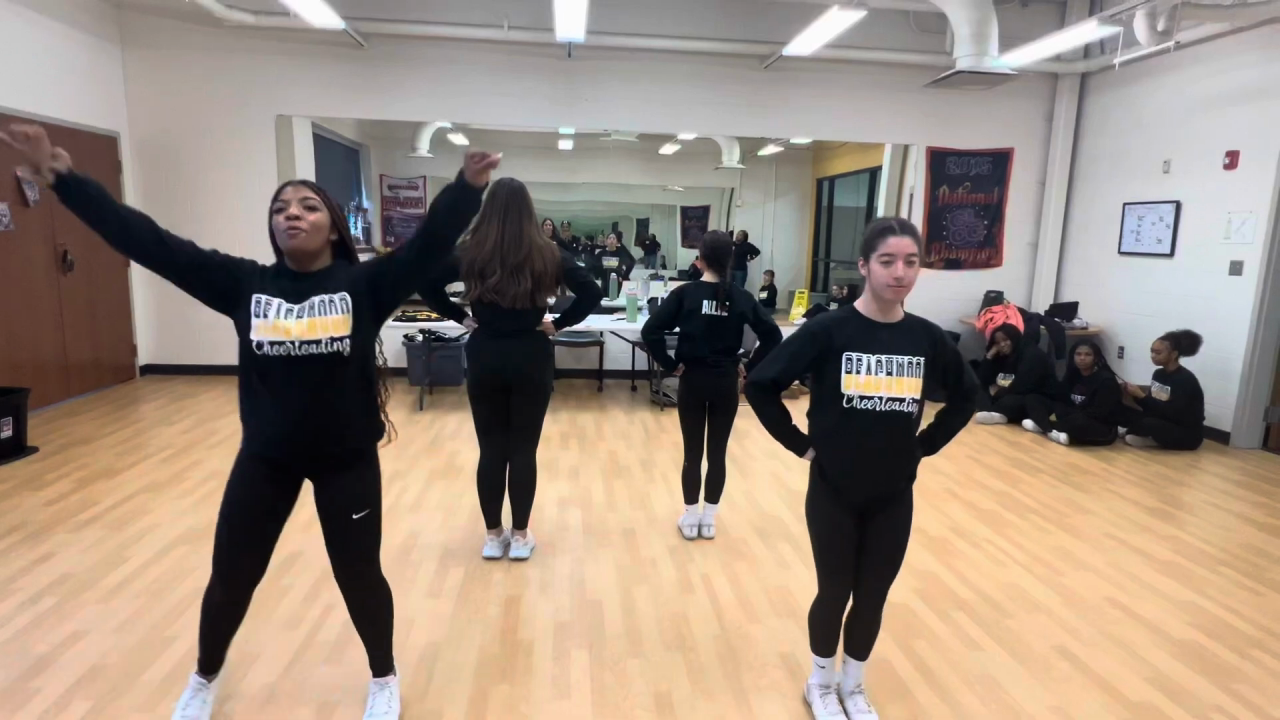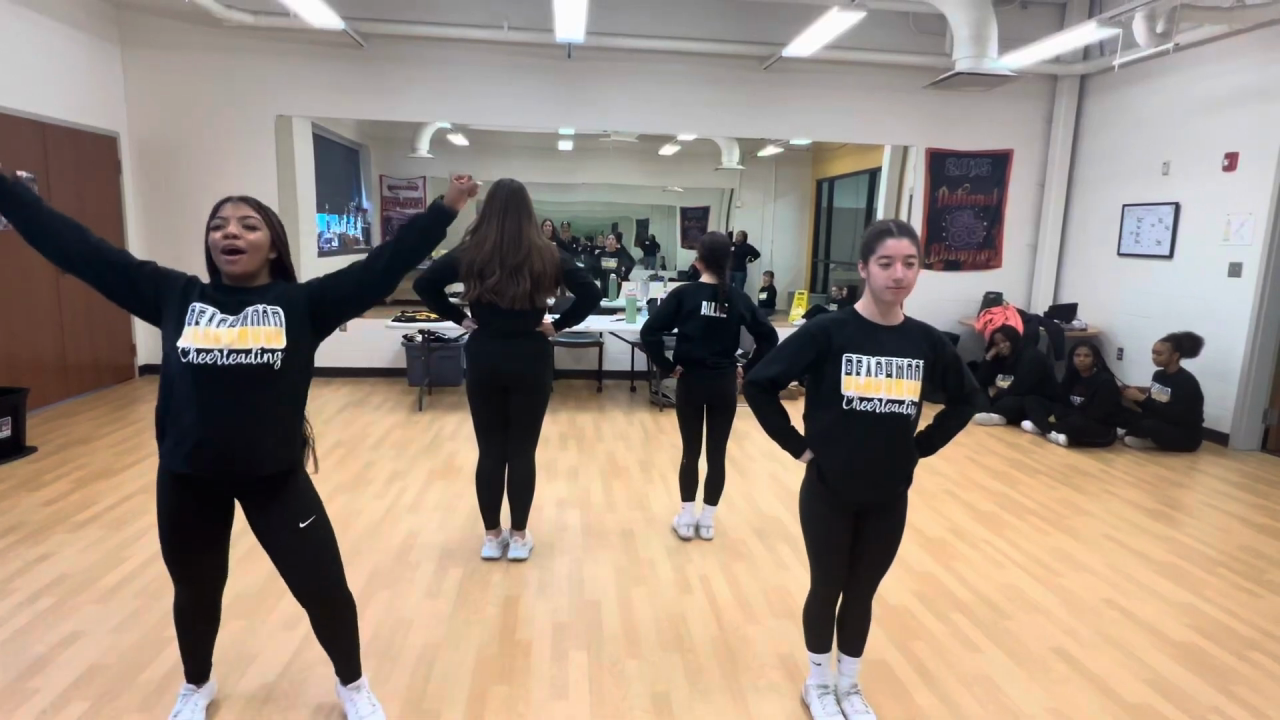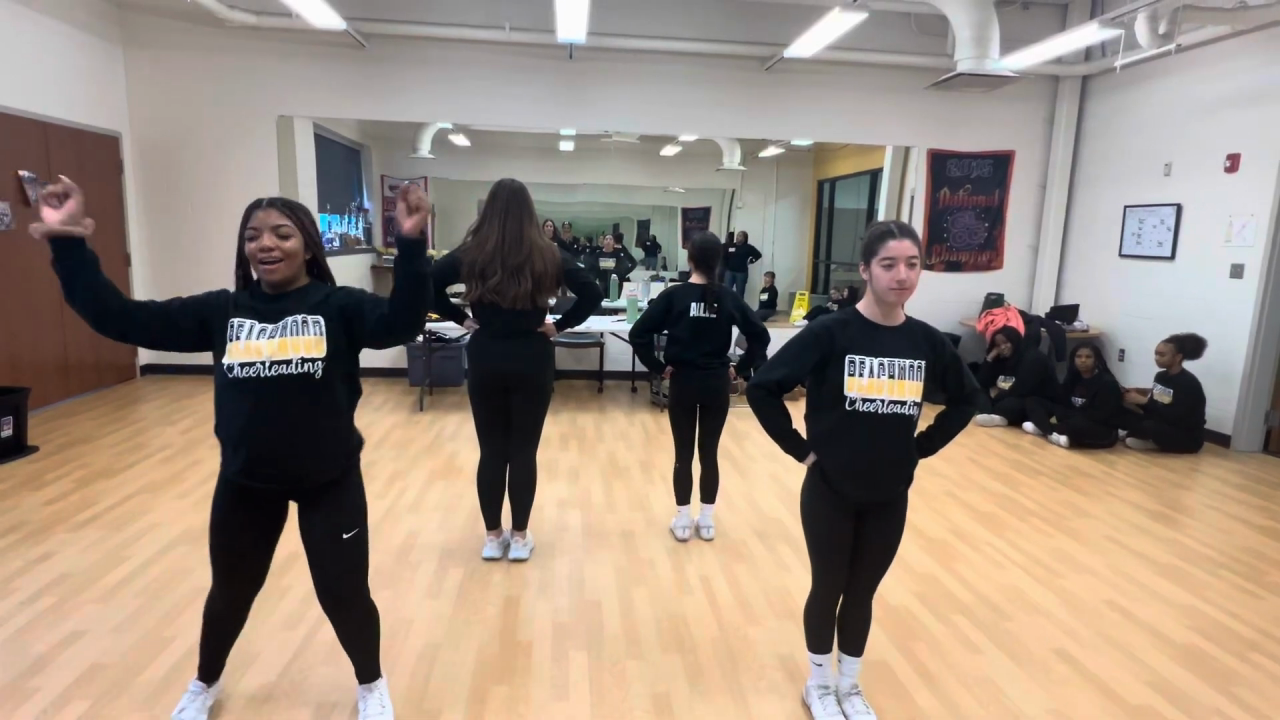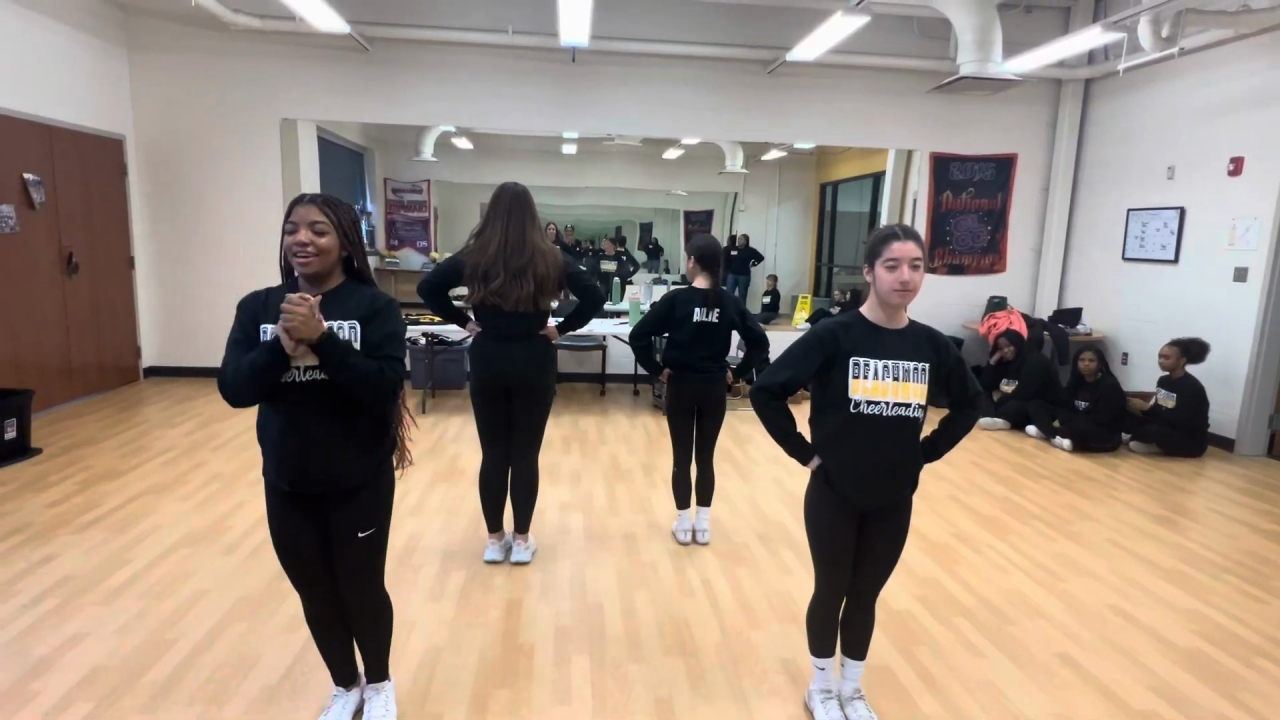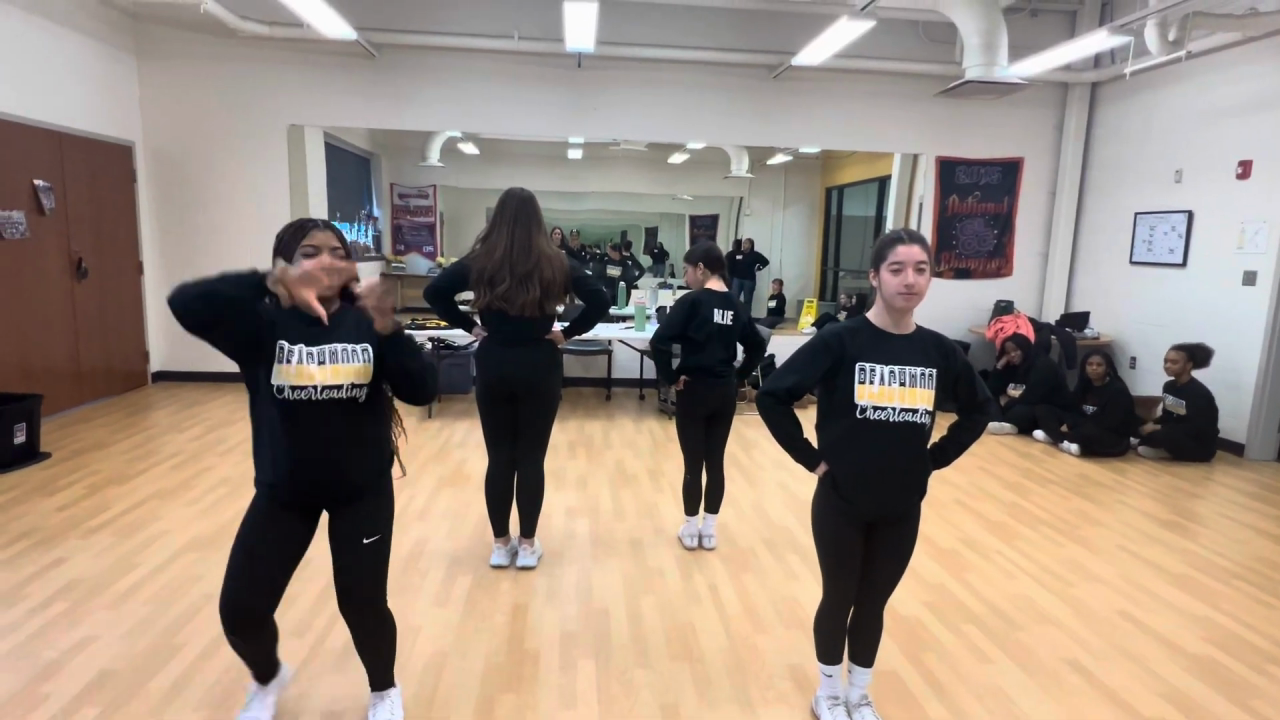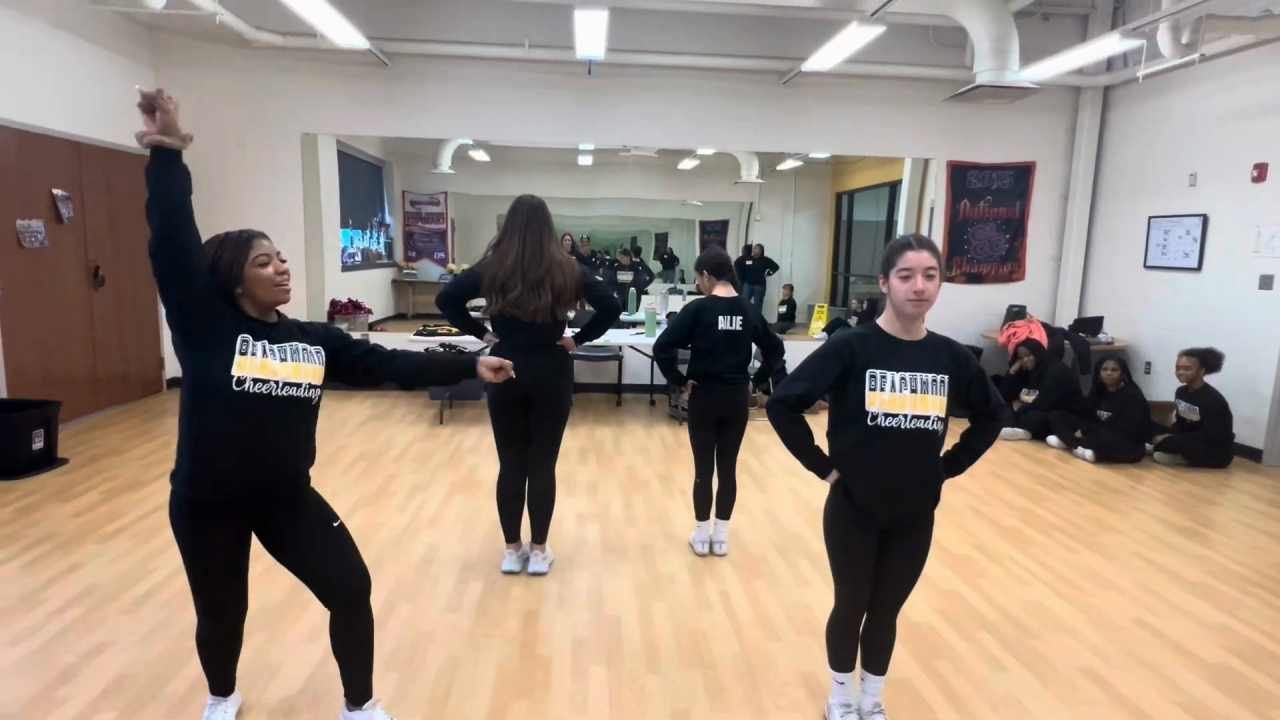
dt=0.4s
person 1, frame 1
left shoulder: (365, 284)
right shoulder: (243, 283)
left elbow: (428, 243)
right elbow: (161, 247)
left wrist: (467, 186)
right wrist: (64, 181)
left hip: (347, 460)
right hip: (265, 457)
left knee: (360, 574)
right knee: (231, 576)
person 1, frame 2
left shoulder: (302, 304)
right shoulder: (175, 296)
left elbow: (382, 268)
right elbow: (80, 250)
left wrist: (443, 210)
left hip: (277, 478)
right hip: (189, 479)
left knee: (325, 590)
right knee: (196, 592)
person 1, frame 3
left shoulder: (340, 307)
right shoulder: (220, 311)
left elbow: (402, 322)
right elbow: (122, 319)
left wrist: (412, 243)
right wrist: (67, 243)
left hip: (330, 481)
right hip: (246, 481)
left knee: (346, 596)
right knee: (231, 592)
person 1, frame 4
left shoulder: (375, 307)
right shoulder: (257, 308)
left elbow: (384, 388)
right elbow: (234, 389)
left wrist: (320, 338)
right wrist: (282, 346)
left hip: (360, 480)
right hip: (287, 482)
left knee: (361, 589)
right knee: (315, 593)
person 1, frame 5
left shoulder: (371, 324)
right shoulder: (258, 323)
left elbow: (421, 390)
right elbow: (185, 303)
left wrist: (388, 331)
right wrist: (271, 284)
left hip: (361, 491)
right hip: (282, 492)
left knee: (362, 603)
right knee: (239, 606)
person 1, frame 6
left shoulder: (317, 341)
right shoulder: (207, 327)
left elbow: (393, 365)
right elbow: (174, 244)
left wrist: (470, 365)
right wrist: (167, 153)
left hip: (289, 499)
right hip: (207, 502)
left knee: (351, 592)
right knee: (220, 615)
person 2, frame 1
left shoulder: (928, 337)
right shoulder: (828, 330)
left elbow: (965, 397)
right elbow: (759, 385)
left wrist: (924, 445)
right wrist: (801, 444)
left hip: (893, 495)
right hip: (833, 490)
left knee: (873, 597)
right knee: (834, 591)
person 2, frame 2
left shoulder: (927, 341)
right shoulder: (827, 331)
left elbow: (966, 399)
right elbow: (758, 384)
left wrist: (922, 446)
right wrist: (797, 444)
left hip: (889, 496)
right hip: (828, 492)
left knee: (862, 593)
right knee: (826, 588)
person 2, frame 3
left shoulder: (928, 341)
right shoulder: (830, 332)
left elbow: (966, 399)
right elbow: (762, 388)
left wrist: (922, 447)
right wrist: (801, 448)
left hip: (889, 496)
right hip: (830, 491)
left knee: (863, 592)
right knee: (828, 588)
person 2, frame 4
left shoulder: (931, 344)
right shoulder: (834, 335)
left elbow: (969, 403)
right elbow: (765, 391)
left wrist: (928, 452)
right wrist: (805, 451)
left hip: (894, 500)
right hip: (834, 495)
left knee: (866, 596)
right knee: (830, 592)
person 2, frame 5
left shoulder: (939, 350)
right shoulder: (840, 340)
left elbow: (979, 409)
right elbow: (771, 396)
left wrist: (936, 458)
right wrist: (811, 457)
left hip: (902, 507)
right hip: (841, 503)
left knee: (873, 603)
right knee: (838, 599)
person 2, frame 6
left shoulder: (951, 356)
right shoulder: (850, 347)
left elbow: (992, 416)
right elbow: (782, 403)
left wrist: (948, 466)
right wrist: (823, 465)
left hip: (915, 515)
right hip: (853, 510)
left knee: (886, 611)
right knee: (851, 606)
person 3, frame 1
left shoulder: (470, 253)
right shoulder: (546, 256)
left elbow: (425, 283)
right elbow: (592, 292)
left wrist: (460, 316)
right wrist: (559, 323)
left hip: (484, 359)
right hip: (530, 360)
left knee: (490, 450)
right knee: (523, 451)
left ankle: (492, 535)
right ankle: (520, 536)
person 3, frame 2
left shoulder: (470, 254)
right shoulder: (545, 256)
left elbow: (424, 284)
right elbow: (591, 293)
left wrist: (459, 318)
right wrist: (558, 324)
left hip: (484, 359)
right hip: (530, 360)
left knee: (489, 451)
right knee: (522, 452)
left ankle: (492, 536)
right ankle: (518, 536)
person 3, frame 3
left shoulder: (472, 254)
right shoulder: (548, 256)
left elbow: (427, 285)
right elbow: (593, 294)
left wrist: (462, 319)
right wrist: (561, 325)
left hip: (485, 360)
right hip: (532, 361)
left knee: (491, 451)
right knee: (524, 452)
left ankle: (493, 536)
right ankle: (520, 536)
person 3, frame 4
left shoulder: (473, 257)
right shoulder: (549, 259)
left elbow: (428, 288)
right elbow: (594, 297)
left wrist: (463, 321)
right wrist: (562, 328)
left hip: (487, 362)
right hip: (533, 363)
left knee: (493, 453)
right knee: (525, 454)
left ankle: (494, 539)
right ankle: (521, 540)
person 3, frame 5
left shoulder: (480, 262)
right shoulder: (555, 264)
left elbow: (434, 292)
right elbow: (600, 301)
left wrist: (470, 326)
right wrist: (568, 332)
left hip: (493, 366)
right hip: (539, 368)
left knee: (499, 458)
right knee: (531, 459)
left ankle: (501, 544)
right ankle: (527, 545)
person 3, frame 6
left shoulder: (491, 269)
right shoulder: (566, 270)
left elbow: (446, 300)
right elbow: (611, 306)
left wrist: (480, 333)
right wrist: (578, 338)
right hip: (550, 373)
left knee: (510, 464)
right knee: (543, 465)
left ankle: (512, 550)
right ankle: (538, 550)
person 4, frame 1
left shoulder: (685, 293)
right shoulder: (741, 297)
left elbow: (651, 331)
right elbow: (773, 335)
left wrist: (670, 364)
right wrist: (750, 367)
left hip: (693, 380)
right hip: (726, 382)
left knee: (692, 452)
right knee: (717, 452)
left ankle: (691, 518)
right ankle: (709, 519)
person 4, frame 2
left shoulder: (684, 294)
right shoulder: (738, 299)
left elbow: (650, 332)
right elbow: (769, 337)
left wrist: (667, 366)
right wrist: (747, 369)
left hip: (690, 381)
right hip: (725, 383)
left knee: (690, 451)
right knee: (717, 453)
left ankle: (686, 517)
right ankle: (707, 519)
person 4, frame 3
left shoulder: (674, 296)
right shoulder: (729, 298)
left elbow: (638, 334)
right elbow: (760, 336)
left wrist: (658, 367)
right wrist: (739, 368)
left hip: (683, 382)
right hip: (717, 383)
left knee: (684, 453)
right knee: (710, 453)
left ankle: (683, 520)
right ankle: (707, 520)
person 4, frame 4
left shoulder: (677, 299)
right shoulder: (730, 302)
left elbow: (638, 335)
right elbow: (760, 342)
left wrist: (656, 369)
right wrist: (736, 373)
left hip: (681, 385)
right hip: (715, 388)
left knee: (681, 457)
right knee: (705, 457)
left ankle: (684, 523)
right ankle: (703, 524)
person 4, frame 5
left shoulder: (693, 301)
right shoulder: (736, 306)
left elbow: (660, 341)
right elbow: (757, 346)
left wrist: (670, 377)
right wrist: (737, 376)
left hip: (694, 391)
right hip: (726, 393)
left knee: (693, 464)
right knee: (715, 462)
left ankle: (691, 529)
right ankle: (709, 529)
person 4, frame 6
left shoulder: (698, 309)
right shoulder: (748, 310)
left elbow: (662, 347)
right elbow: (775, 349)
left wrist: (680, 380)
right wrist: (756, 380)
left hip: (705, 396)
right hip: (738, 398)
left knee: (703, 469)
right knee: (728, 468)
left ankle: (702, 535)
right ankle: (721, 535)
